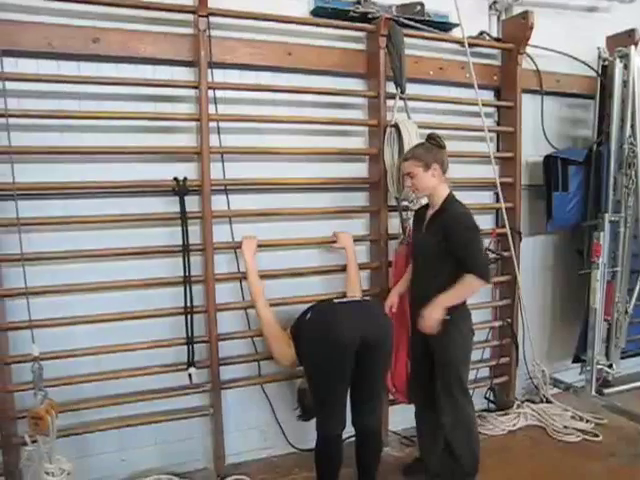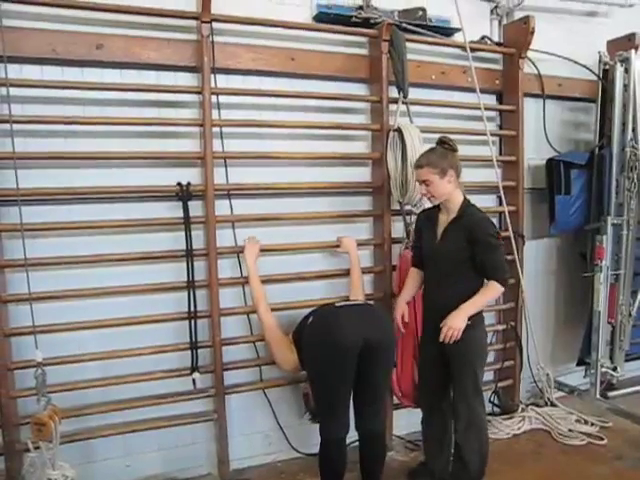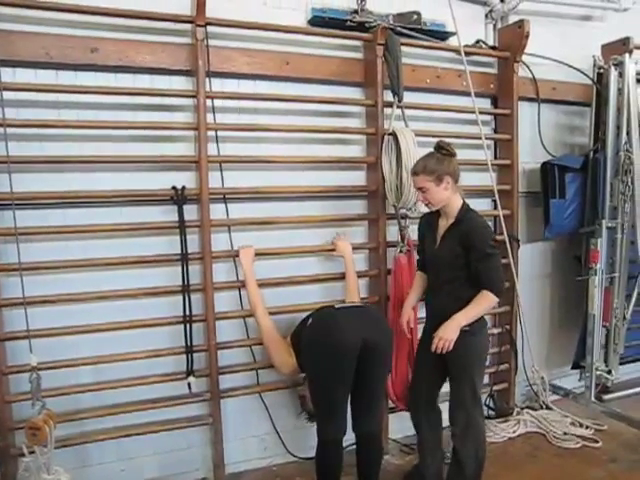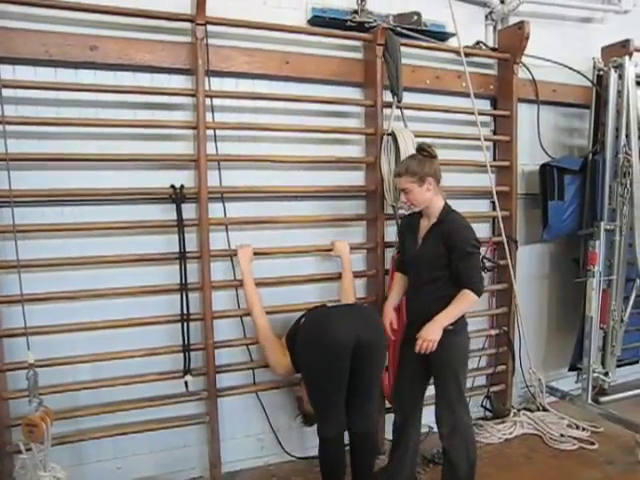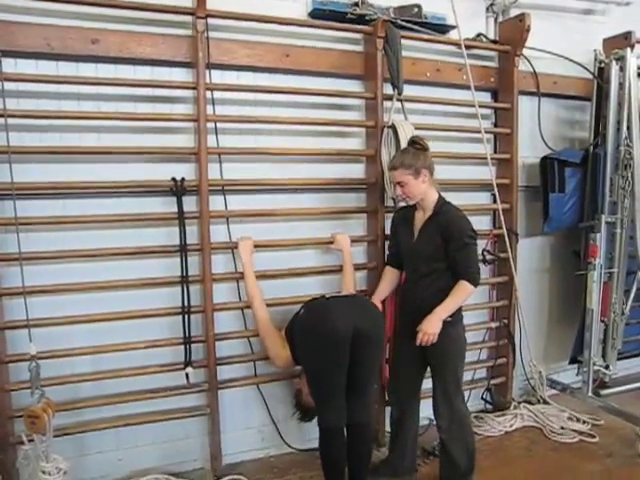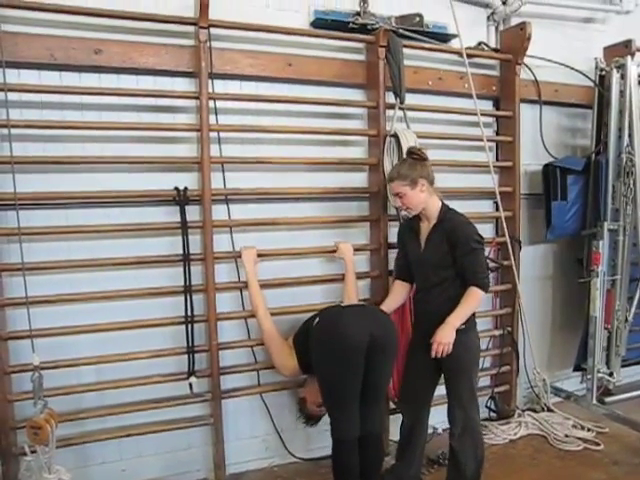
dt=0.4s
person 1, frame 1
left shoulder: (456, 217)
right shoulder: (422, 215)
left elbow: (479, 274)
left wrist: (439, 305)
right wrist: (398, 290)
left hip: (450, 323)
right hip: (422, 320)
left knee: (452, 398)
right knee: (422, 393)
person 1, frame 2
left shoulder: (477, 223)
right shoulder: (425, 220)
left elbow: (498, 280)
left wrist: (463, 312)
right wrist: (403, 299)
left hip: (465, 328)
right hip: (433, 324)
left knee: (466, 403)
right knee: (431, 399)
person 1, frame 3
left shoulder: (475, 229)
right shoulder: (427, 223)
left elbow: (493, 291)
left wrist: (455, 324)
right wrist: (410, 303)
left hip: (466, 334)
right hip: (434, 328)
left knee: (465, 410)
right knee: (419, 398)
person 1, frame 4
left shoulder: (457, 229)
right shoulder: (408, 225)
left elbow: (473, 289)
left wrist: (438, 324)
right wrist: (390, 305)
left hip: (448, 333)
right hip: (414, 329)
left knee: (451, 411)
right knee: (404, 402)
person 1, frame 5
left shoulder: (453, 220)
right shoulder: (401, 218)
left elbow: (469, 279)
left wrist: (437, 316)
right wrist: (377, 298)
left hip: (444, 325)
right hip: (408, 321)
left knee: (448, 402)
right knee: (401, 394)
person 1, frame 6
left shoulder: (458, 227)
right shoulder: (407, 230)
left elbow: (479, 285)
left wrist: (450, 326)
right wrist: (382, 311)
left hip: (458, 333)
right hip: (422, 331)
left knee: (461, 411)
right knee: (411, 403)
person 2, frame 1
left shoulder: (289, 353)
left elbow: (261, 304)
right elbow: (354, 294)
left wrist: (249, 258)
right wrist: (349, 248)
left hip: (329, 331)
right hip: (376, 319)
left knee: (330, 427)
right knee: (369, 422)
person 2, frame 2
left shoulder: (291, 357)
left elbow: (262, 309)
right elbow: (358, 297)
left wrist: (251, 262)
right wrist: (353, 253)
left hip: (330, 333)
right hip: (377, 322)
left knee: (333, 431)
right knee: (373, 426)
person 2, frame 3
left shoulder: (289, 361)
left elbow: (260, 312)
right elbow: (354, 301)
left wrist: (247, 267)
right wrist: (348, 256)
left hip: (330, 335)
right hip: (376, 324)
left knee: (331, 433)
right knee: (370, 427)
person 2, frame 4
left shoulder: (284, 361)
left elbow: (257, 312)
right elbow: (349, 301)
left wrist: (245, 266)
right wrist: (345, 257)
left hip: (323, 333)
right hip: (369, 321)
left knee: (330, 430)
right knee: (363, 426)
person 2, frame 5
left shoulder: (285, 355)
left elbow: (257, 305)
right elbow: (349, 293)
left wrist: (246, 259)
right wrist: (346, 251)
left hip: (322, 323)
right hip: (367, 313)
left knee: (332, 422)
right knee: (360, 417)
person 2, frame 6
left shoulder: (290, 363)
left elbow: (262, 313)
right elbow: (351, 303)
left wrist: (250, 268)
left hip: (338, 333)
right hip: (380, 322)
left knee: (345, 431)
right knee: (372, 428)
